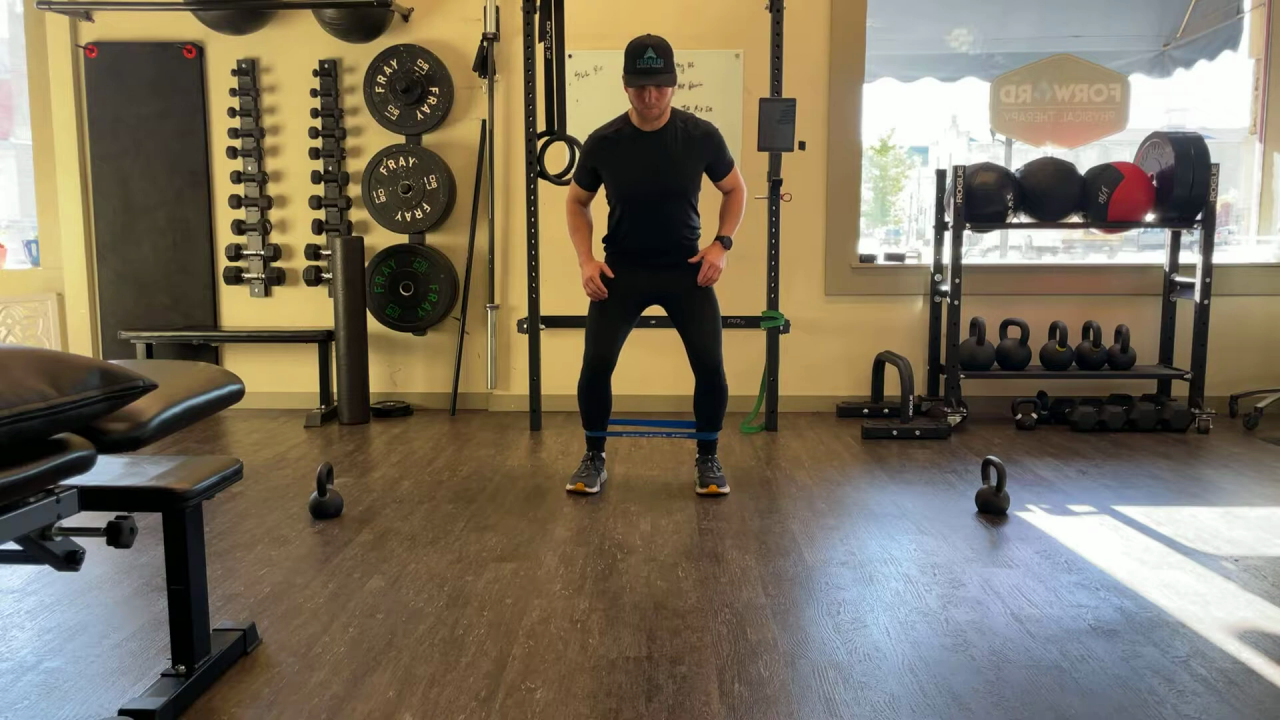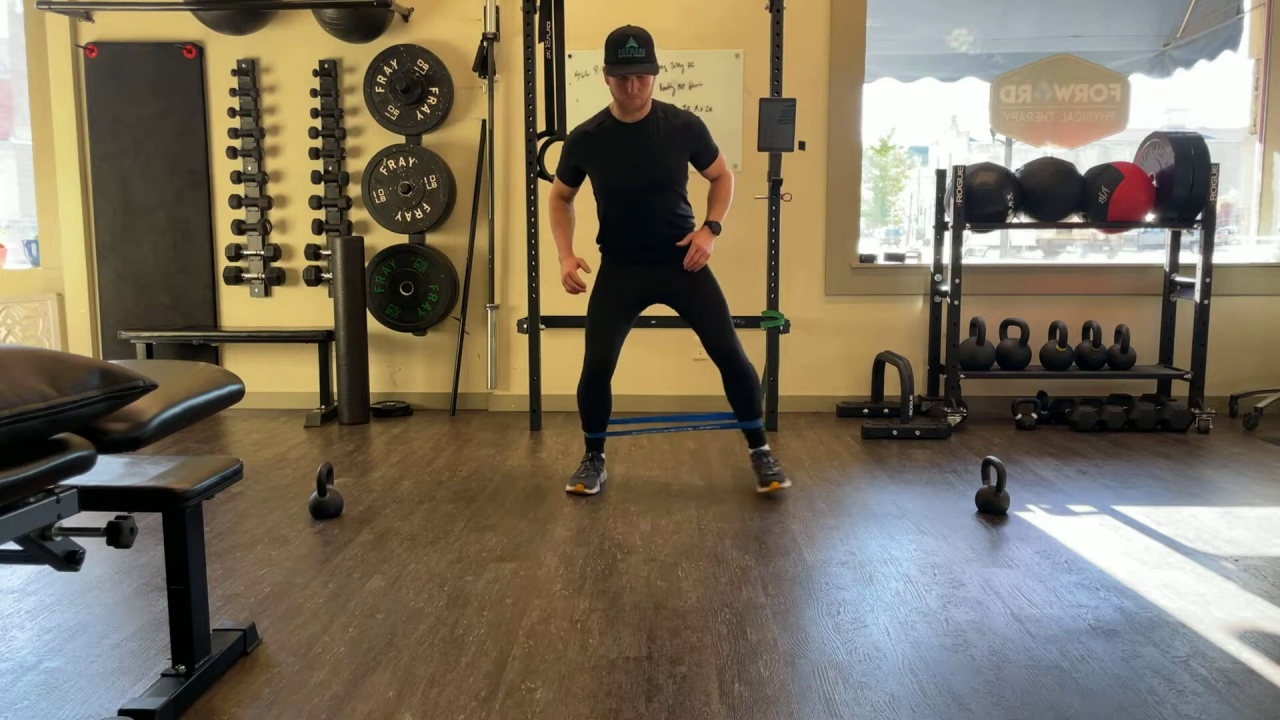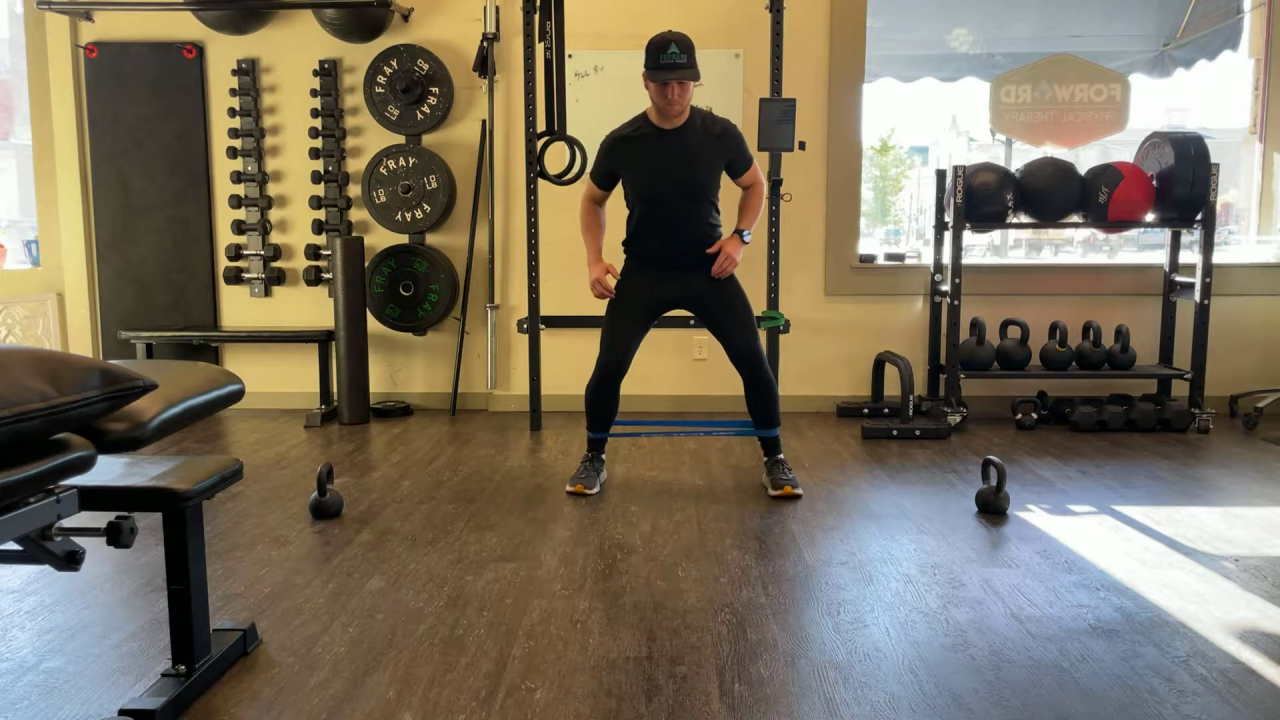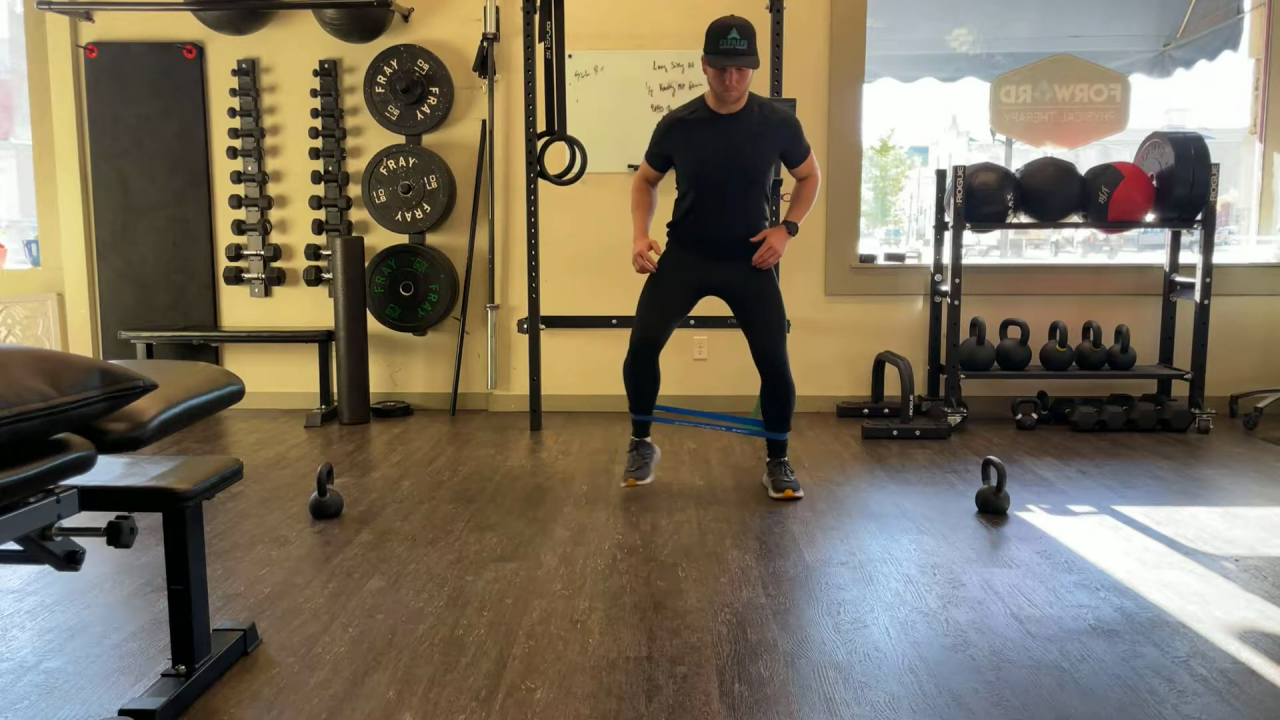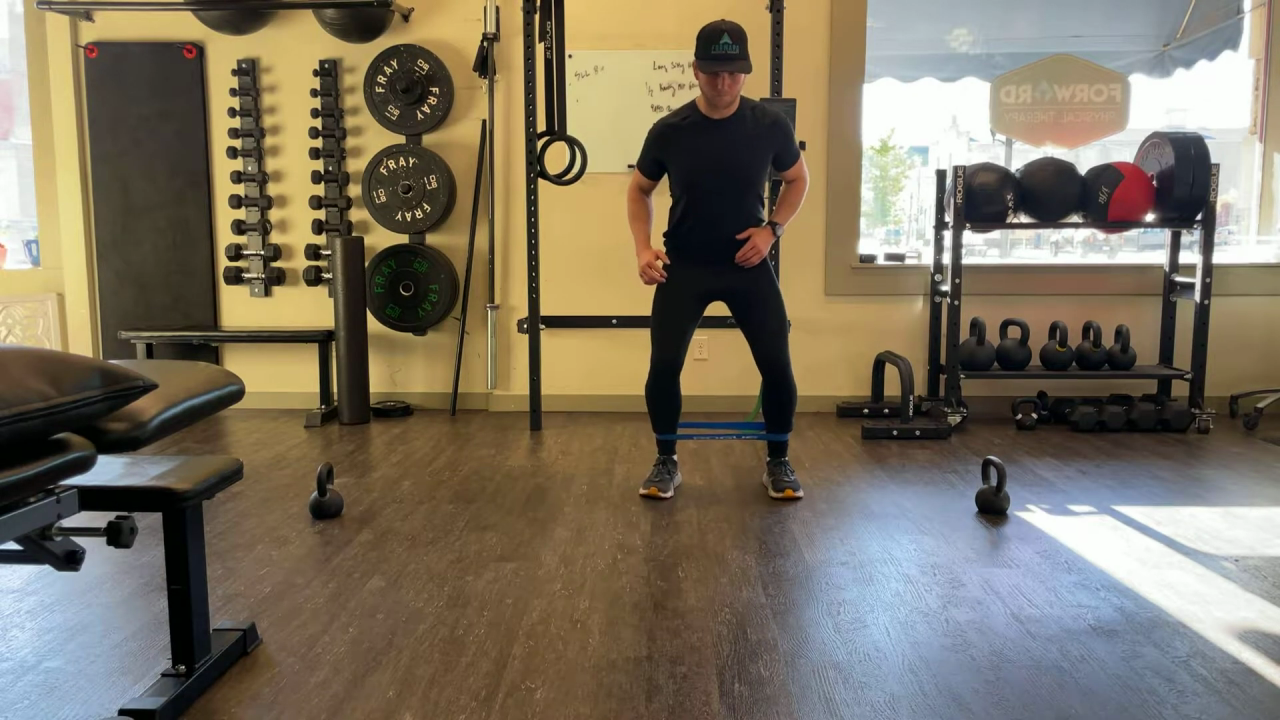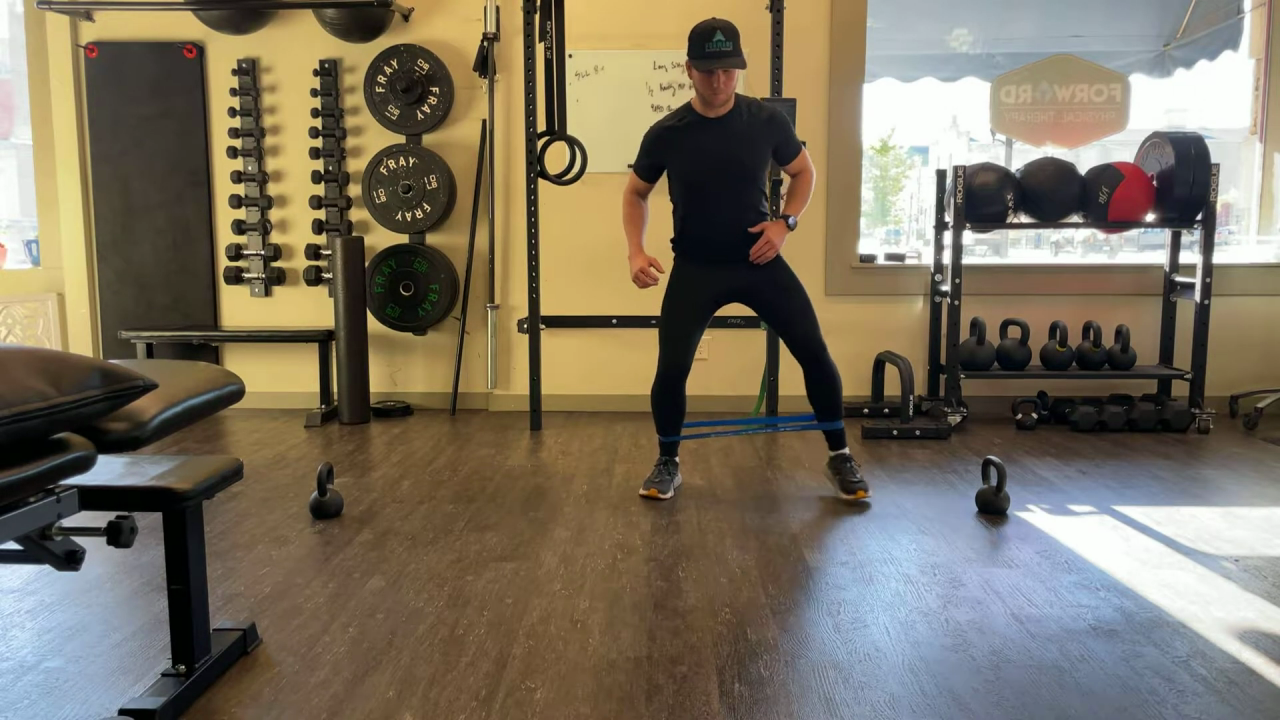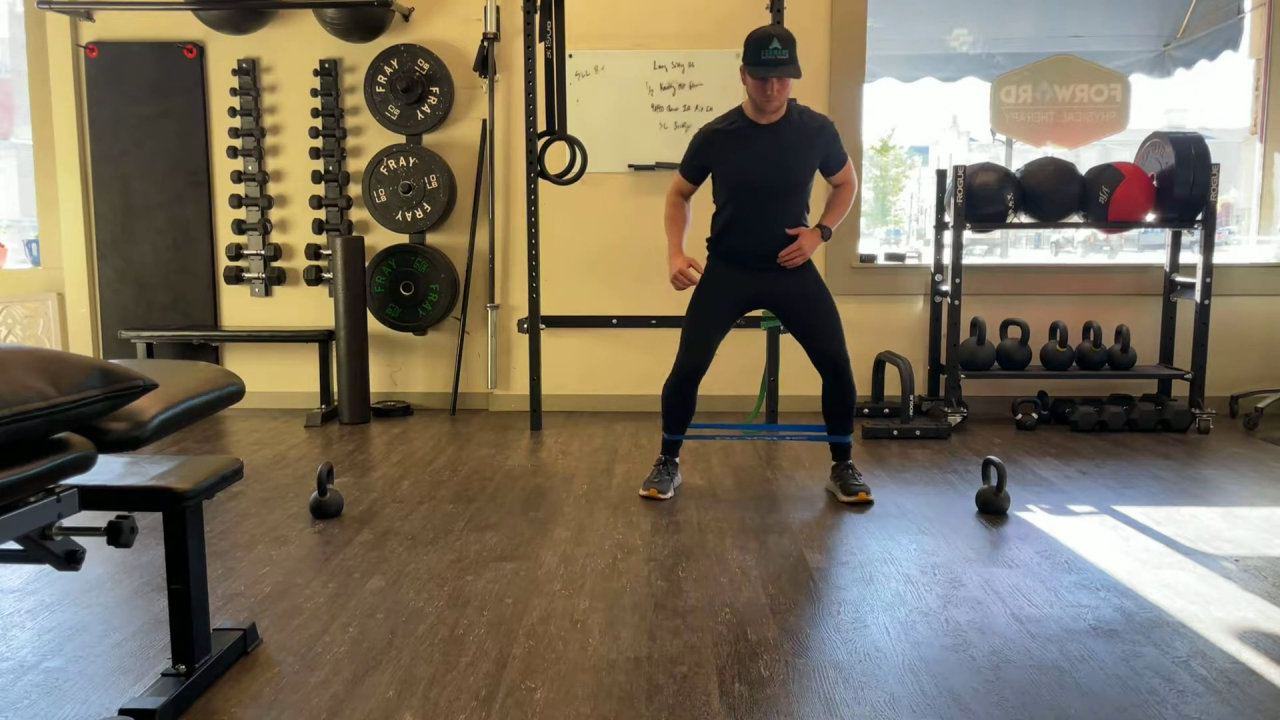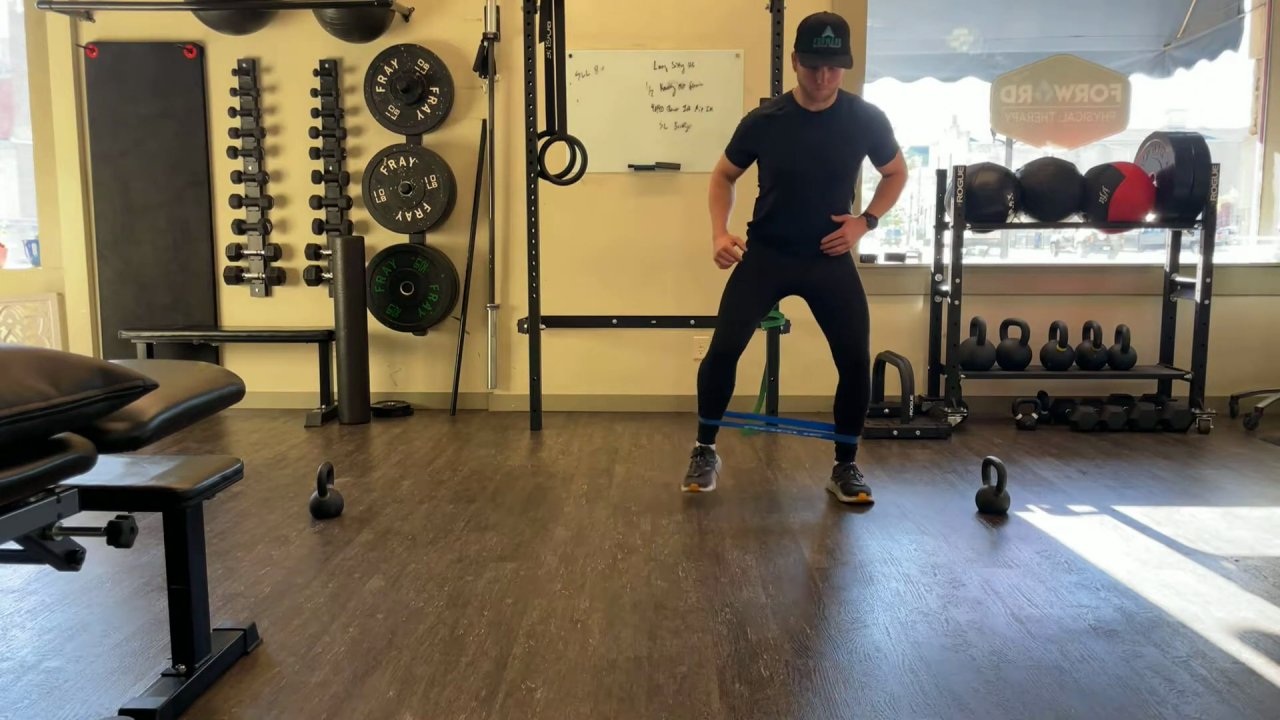
dt=0.4s
person 1, frame 1
left shoulder: (701, 136)
right shoulder: (603, 142)
left elbow: (735, 189)
right elbow: (577, 201)
left wrist: (721, 243)
right wrist: (586, 259)
left hip: (686, 268)
right hip: (622, 269)
left knee: (710, 365)
right knee: (596, 363)
left ankle: (707, 458)
right ankle: (594, 457)
person 1, frame 2
left shoulder: (684, 126)
right shoulder: (585, 138)
left elbow: (721, 177)
right elbow: (559, 196)
left wrist: (710, 229)
right wrist: (565, 254)
left hip: (682, 261)
right hip: (620, 268)
left knee: (729, 355)
right knee: (597, 365)
left ankle: (759, 450)
right ankle: (593, 457)
person 1, frame 3
left shoulder: (720, 134)
right shoulder: (621, 142)
left elbow: (754, 185)
right elbow: (592, 200)
left wrist: (739, 237)
right wrist: (594, 259)
left hip: (708, 268)
right hip: (643, 272)
left knee: (753, 362)
right knee: (609, 368)
left ankle: (774, 459)
right ankle: (594, 457)
person 1, frame 4
left shoulder: (778, 122)
right shoulder: (677, 124)
left elbow: (809, 177)
right elbow: (645, 181)
left wrist: (786, 229)
right wrist: (640, 234)
left hip: (749, 259)
right hip: (683, 255)
left knee: (774, 365)
right knee: (643, 344)
left ankle: (777, 461)
right ankle: (641, 443)
person 1, frame 5
left shoulder: (770, 125)
right shoulder: (669, 131)
left elbow: (797, 180)
right elbow: (639, 190)
left wrist: (772, 228)
right wrist: (643, 247)
left hip: (747, 262)
right hip: (684, 266)
left knee: (777, 366)
right knee: (664, 366)
left ankle: (778, 462)
right ankle: (666, 461)
person 1, frame 6
left shoulder: (766, 120)
right shoulder: (666, 133)
left elbow: (803, 172)
right elbow: (635, 193)
left wrist: (784, 222)
right wrist: (636, 250)
left hip: (758, 260)
right hip: (695, 267)
left knee: (814, 352)
right knee: (672, 367)
left ankle: (840, 457)
right ankle: (667, 462)
person 1, frame 7
left shoulder: (816, 129)
right shoulder: (715, 136)
left elbow: (845, 184)
right elbow: (679, 194)
left wrist: (820, 232)
right wrist: (676, 252)
left hip: (791, 268)
right hip: (728, 270)
left knee: (836, 364)
right knee: (688, 367)
left ankle: (842, 467)
right ankle: (668, 461)
person 1, frame 8
left shoulder: (866, 119)
right shoulder: (764, 121)
left elbow: (897, 173)
right elbow: (724, 175)
left wrist: (866, 220)
right wrist: (720, 231)
left hip: (830, 258)
right hip: (766, 254)
left knee: (855, 362)
right knee: (724, 349)
left ankle: (845, 466)
right ankle: (705, 450)
